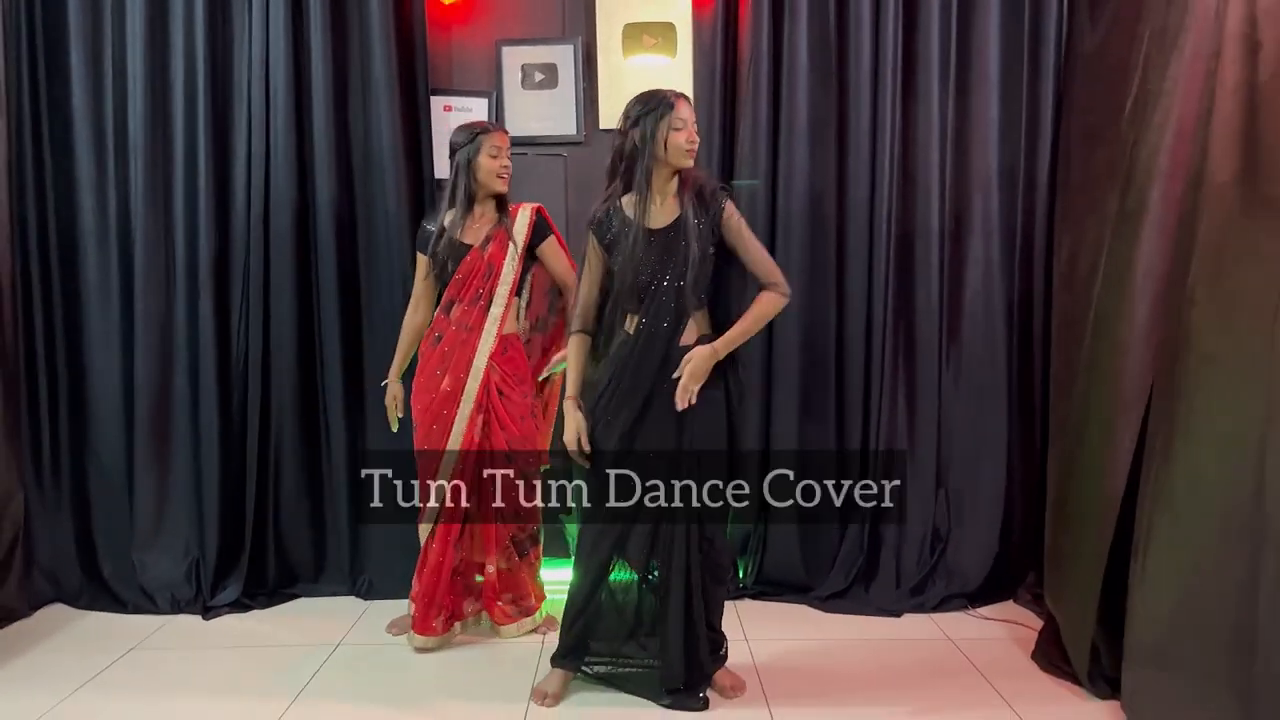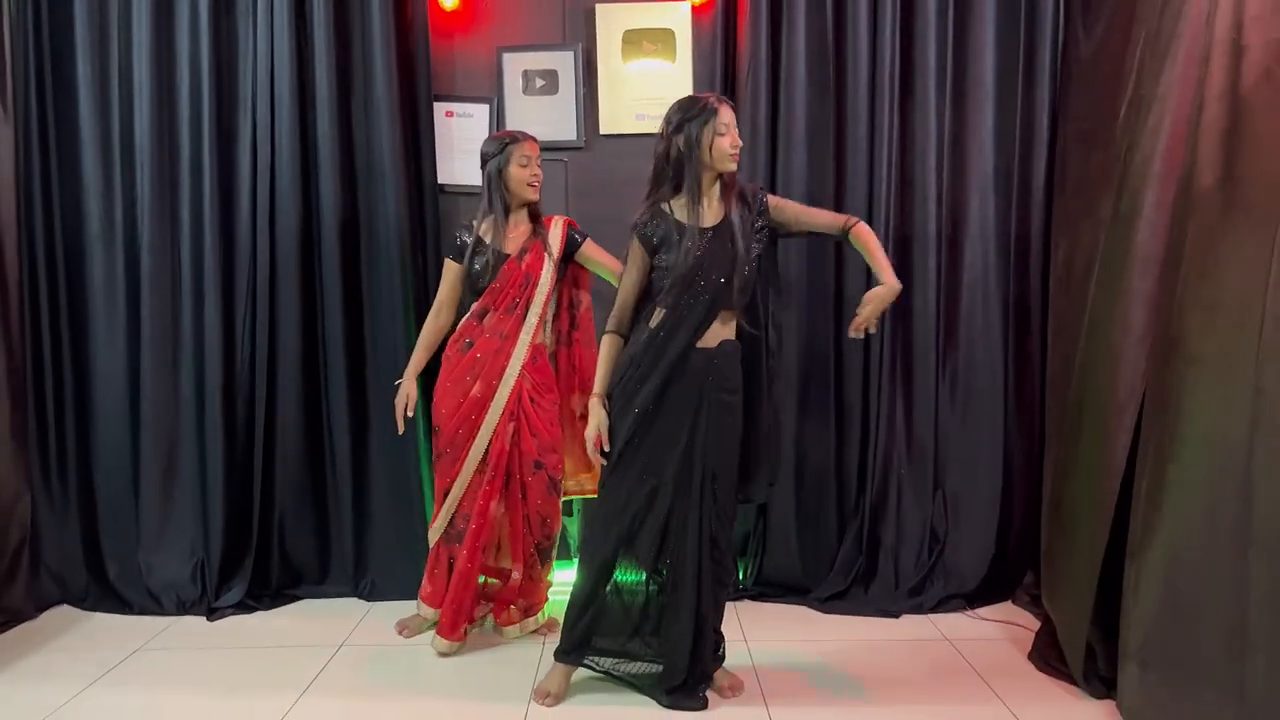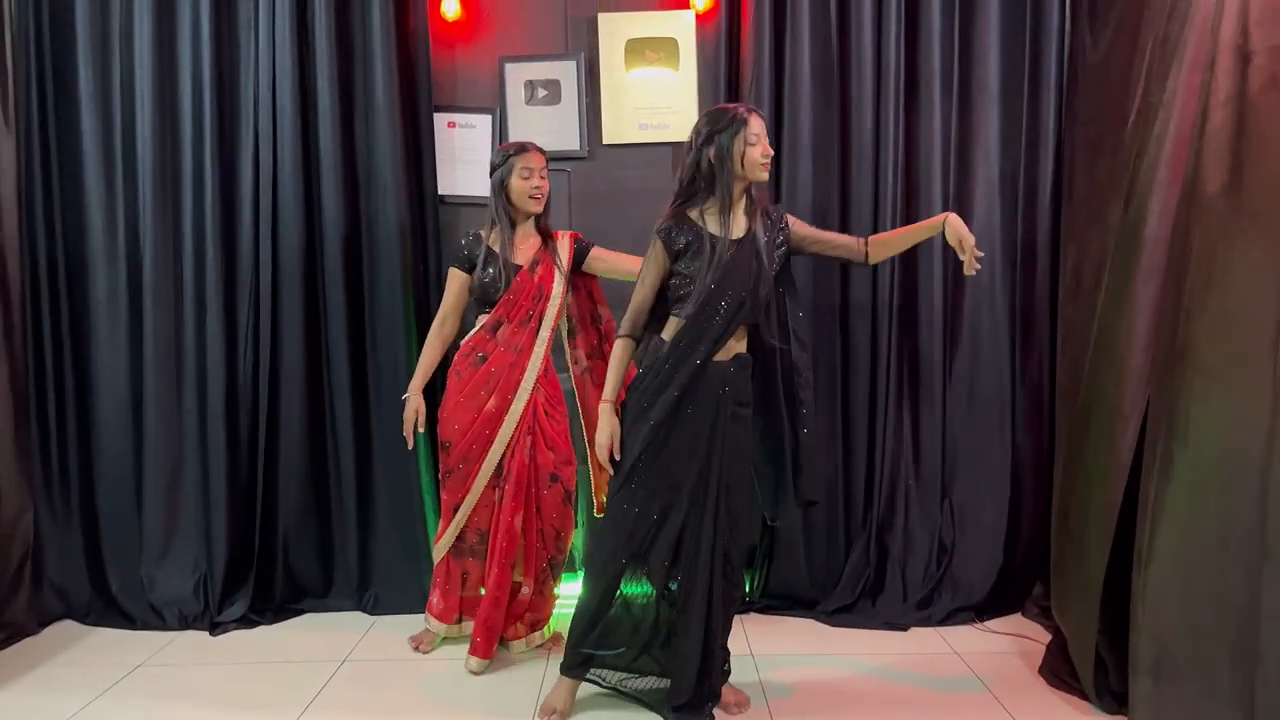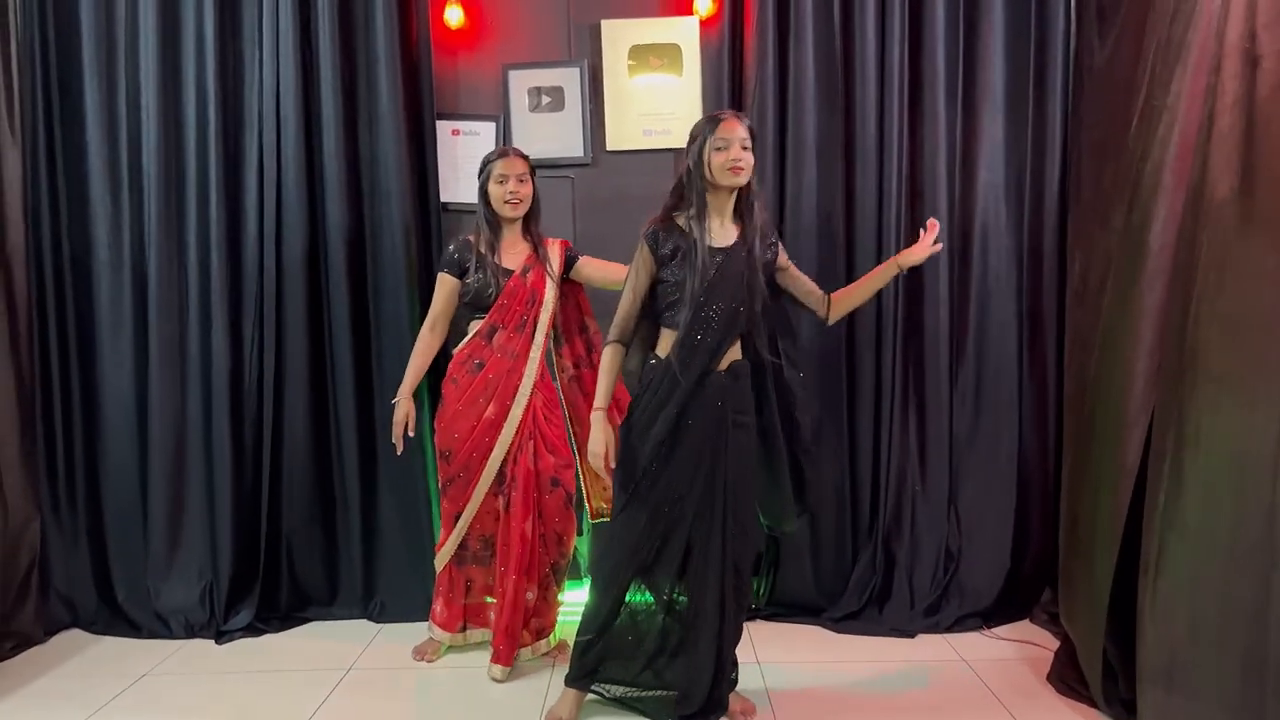
dt=0.3s
person 1, frame 1
left shoulder: (712, 206)
right shoulder: (610, 220)
left elbow: (776, 288)
right elbow: (584, 321)
left wrist: (714, 350)
right wrist: (572, 403)
left hip: (694, 380)
right hip: (625, 377)
left knee: (695, 520)
right knee: (608, 519)
left ankle: (701, 655)
right ankle: (574, 654)
person 1, frame 2
left shoulder: (750, 208)
right shoulder: (656, 222)
left elbow: (846, 225)
right elbow: (619, 320)
left wrist: (885, 278)
right wrist: (596, 400)
left hip: (716, 380)
right hip: (651, 378)
left knee: (705, 522)
right knee: (617, 515)
left ankle: (699, 658)
right ankle: (572, 652)
person 1, frame 3
left shoulder: (772, 226)
right shoulder: (679, 228)
left elbow: (862, 250)
right elbow: (632, 324)
left wrist: (940, 222)
right wrist: (608, 407)
left hip: (731, 394)
right hip: (664, 390)
left knee: (718, 536)
right knee: (626, 530)
right ankle: (577, 667)
person 1, frame 4
left shoulder: (759, 241)
right shoulder: (664, 234)
left elbow: (824, 306)
right elbow: (620, 332)
left wrist: (904, 261)
right wrist: (600, 415)
left hip: (731, 403)
right hip: (664, 400)
left knee: (724, 545)
right knee: (631, 541)
person 2, frame 1
left shoulder: (526, 221)
right shoulder: (437, 230)
left elbow: (573, 286)
right elbow: (420, 308)
left wrist: (569, 345)
right wrist: (395, 375)
left hip: (503, 368)
right hip: (443, 367)
left knee: (508, 484)
right knee: (445, 485)
left ankle: (513, 604)
right ankle: (437, 604)
person 2, frame 2
left shoulder: (557, 234)
right shoulder: (468, 238)
left elbow: (624, 274)
right elbow: (441, 312)
right wrist: (410, 375)
left hip: (526, 375)
right hip: (467, 372)
left knee: (530, 489)
right knee: (461, 486)
left ankle: (518, 605)
right ankle: (442, 602)
person 2, frame 3
left shoulder: (564, 249)
right shoulder: (475, 247)
left elbow: (641, 267)
right elbow: (445, 322)
right wrist: (416, 388)
left hip: (534, 389)
right hip: (475, 385)
left knee: (540, 501)
right knee: (468, 499)
left ankle: (522, 619)
right ankle: (449, 612)
person 2, frame 4
left shoulder: (553, 255)
right shoulder: (463, 252)
left elbow: (625, 276)
right elbow: (435, 326)
right wrist: (405, 392)
left hip: (531, 393)
right hip: (471, 391)
left knee: (541, 507)
right knee: (468, 505)
left ankle: (527, 628)
right ankle: (451, 622)
